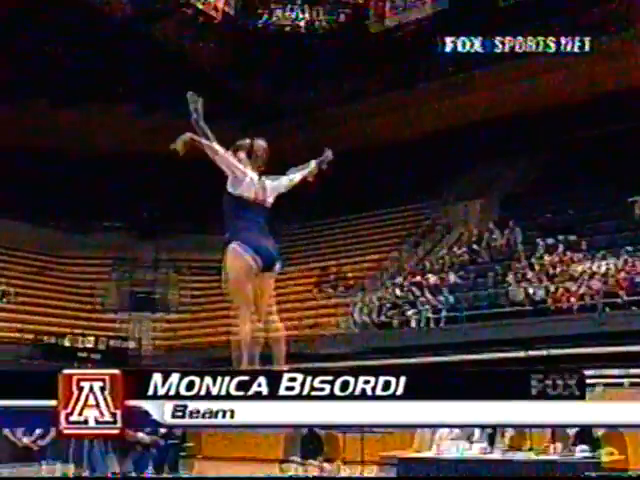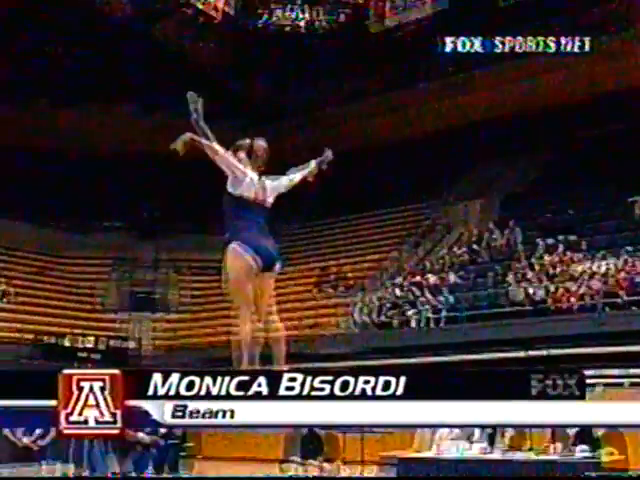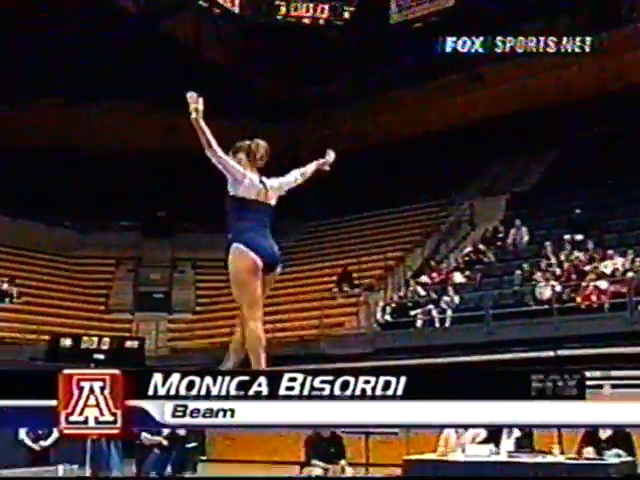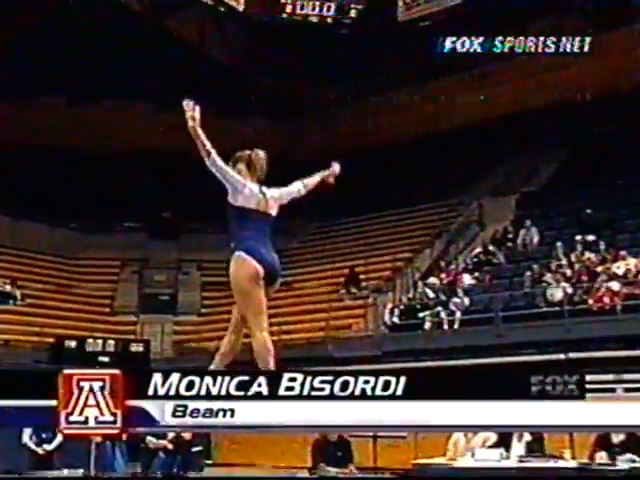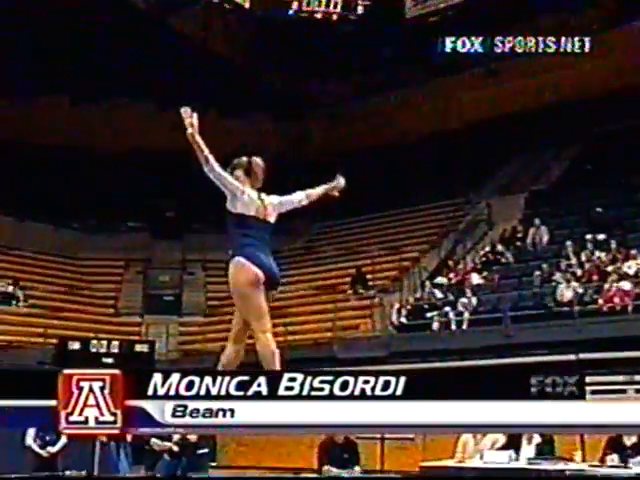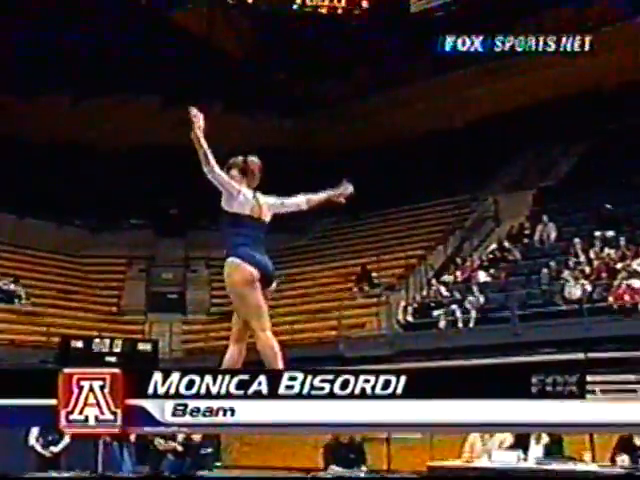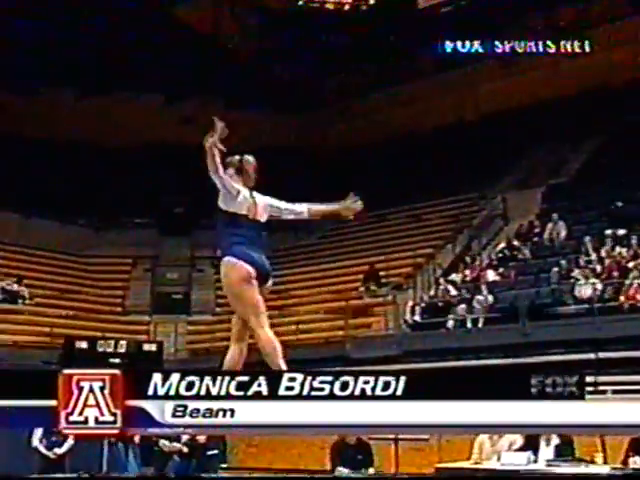
dt=0.1s
person 1, frame 1
left shoulder: (240, 177)
right shoulder: (268, 185)
left elbow: (219, 152)
right elbow: (292, 177)
left wrist: (192, 138)
right wrist: (313, 166)
left hip: (243, 248)
right hip: (268, 251)
left knee: (244, 315)
right knee: (269, 314)
left ankle: (246, 369)
right ankle: (280, 369)
person 1, frame 2
left shoulder: (240, 175)
right shoulder: (268, 185)
left elbow: (218, 152)
right elbow: (293, 177)
left wrist: (193, 138)
right wrist: (315, 165)
left hip: (243, 249)
right hip: (268, 251)
left knee: (245, 316)
right knee: (269, 315)
right ankle: (281, 370)
person 1, frame 3
left shoulder: (241, 178)
right shoulder: (271, 185)
left elbow: (215, 152)
right elbow: (299, 174)
left wrist: (198, 122)
right wrist: (321, 162)
left hip: (246, 250)
right hip: (270, 252)
left knee: (251, 317)
right knee: (247, 316)
left ankle: (260, 373)
right ankle: (231, 366)
person 1, frame 4
left shoulder: (241, 187)
right shoulder: (272, 195)
left elbow: (213, 160)
right elbow: (301, 186)
left wrist: (195, 128)
right wrist: (326, 175)
left hip: (247, 260)
right hip: (270, 262)
left knee: (258, 327)
right knee: (236, 326)
person 1, frame 5
left shoulder: (239, 195)
right shoulder: (272, 202)
left elbow: (211, 167)
right elbow: (303, 196)
left wrist: (194, 135)
right wrist: (329, 188)
left hip: (246, 266)
right hip: (269, 268)
left knee: (262, 330)
right knee: (237, 335)
person 1, frame 6
left shoulder: (233, 194)
right shoulder: (265, 202)
left elbow: (210, 168)
right elbow: (301, 201)
left wrist: (197, 136)
right wrist: (334, 194)
left hip: (240, 266)
right hip: (264, 268)
left knee: (261, 329)
right knee: (239, 336)
person 1, frame 7
left shoulder: (232, 193)
right shoulder: (264, 202)
left elbow: (216, 172)
right elbow: (302, 210)
left wrist: (212, 147)
right wrist: (339, 208)
left hip: (236, 263)
right hip: (260, 264)
left knee: (259, 326)
right knee: (238, 335)
